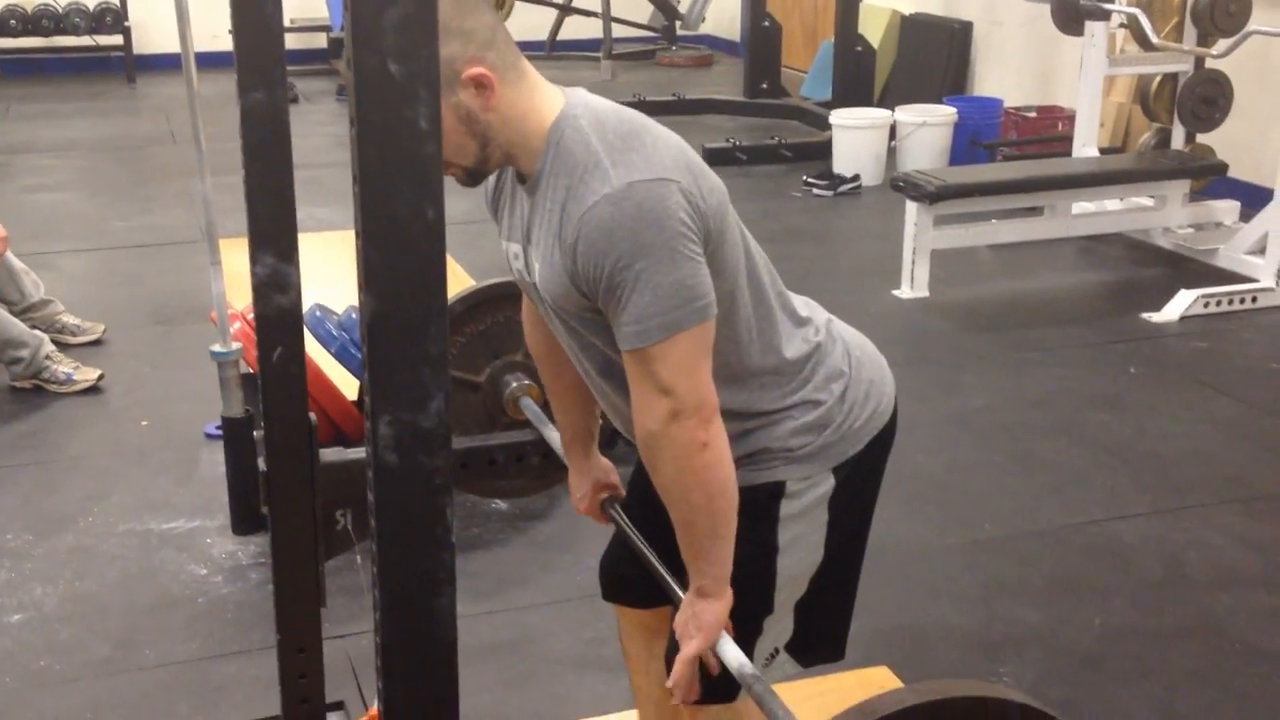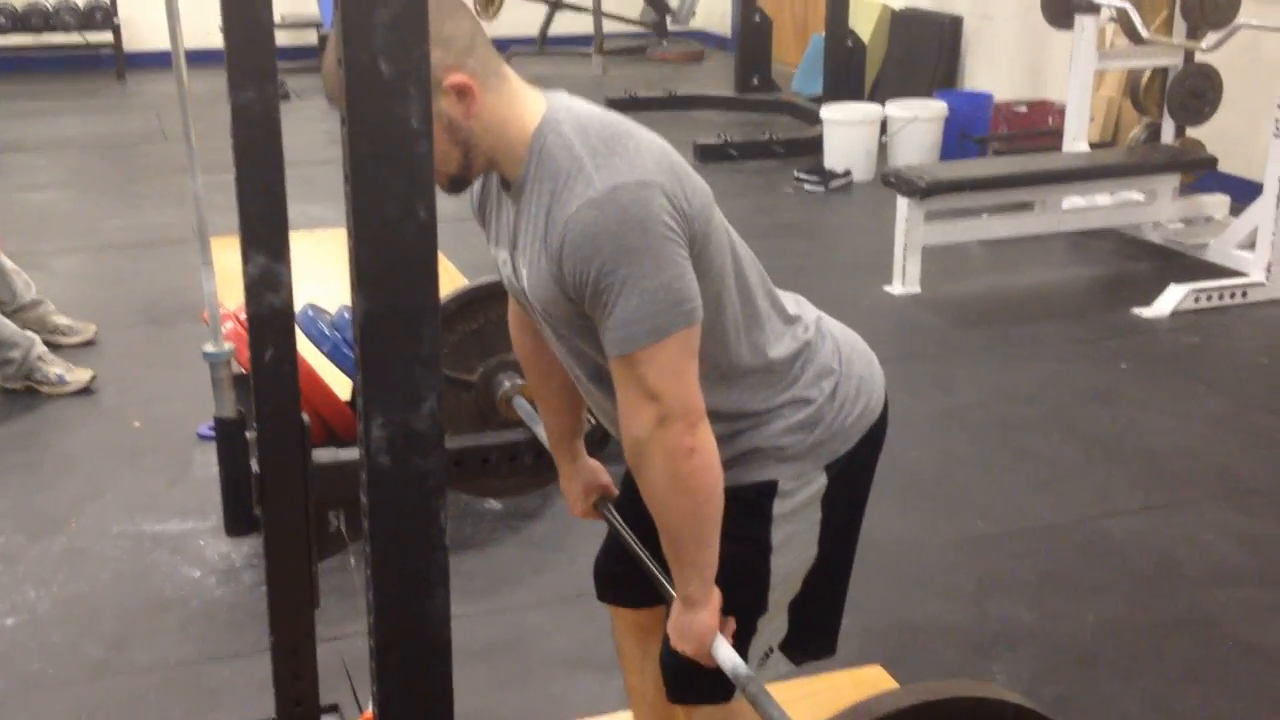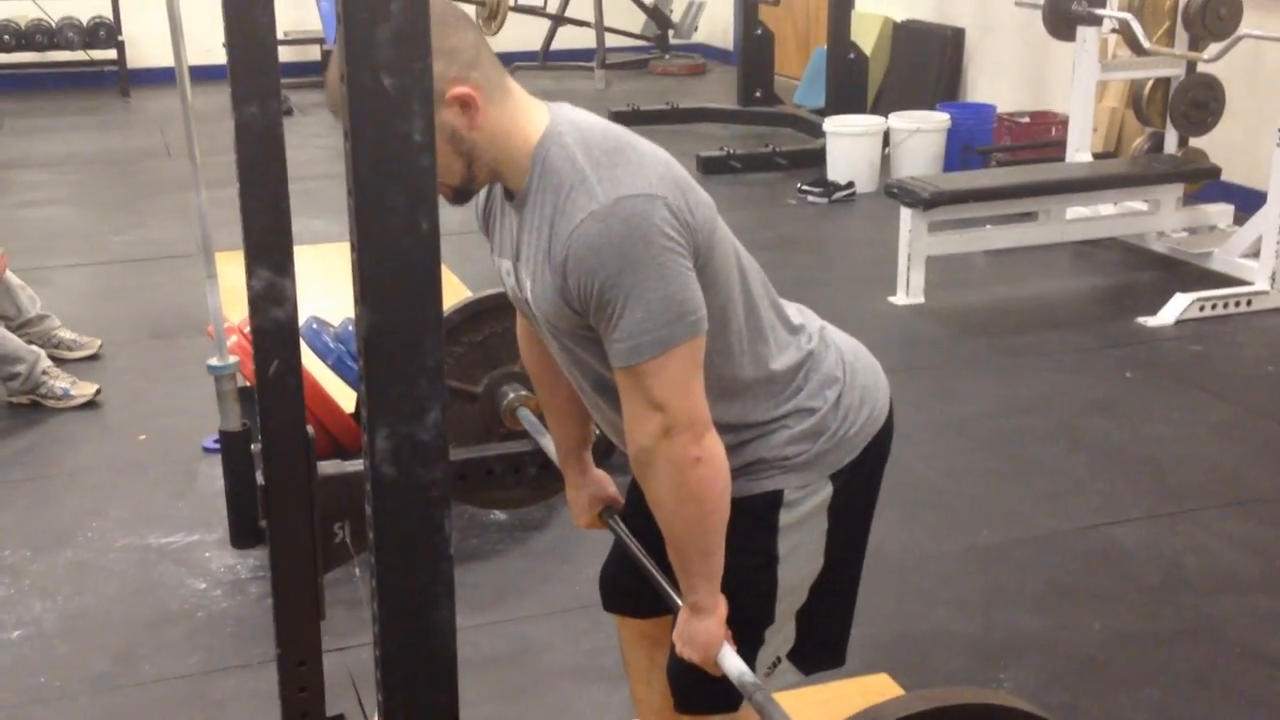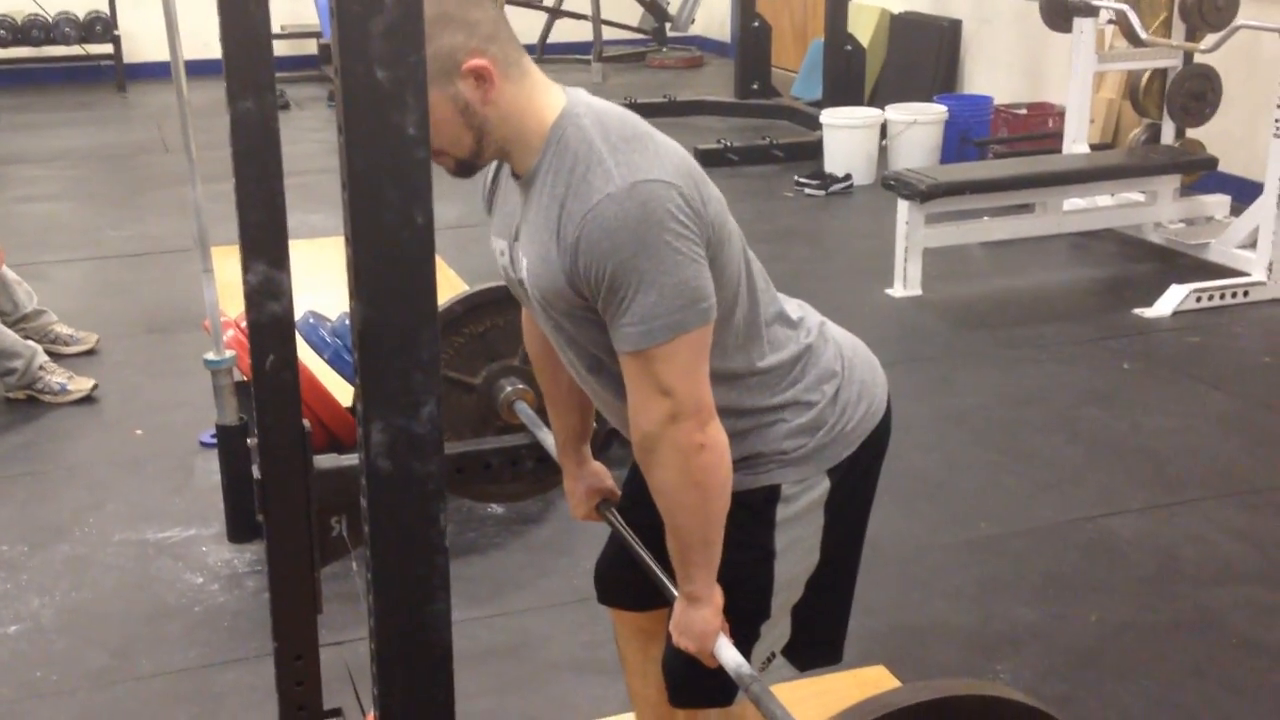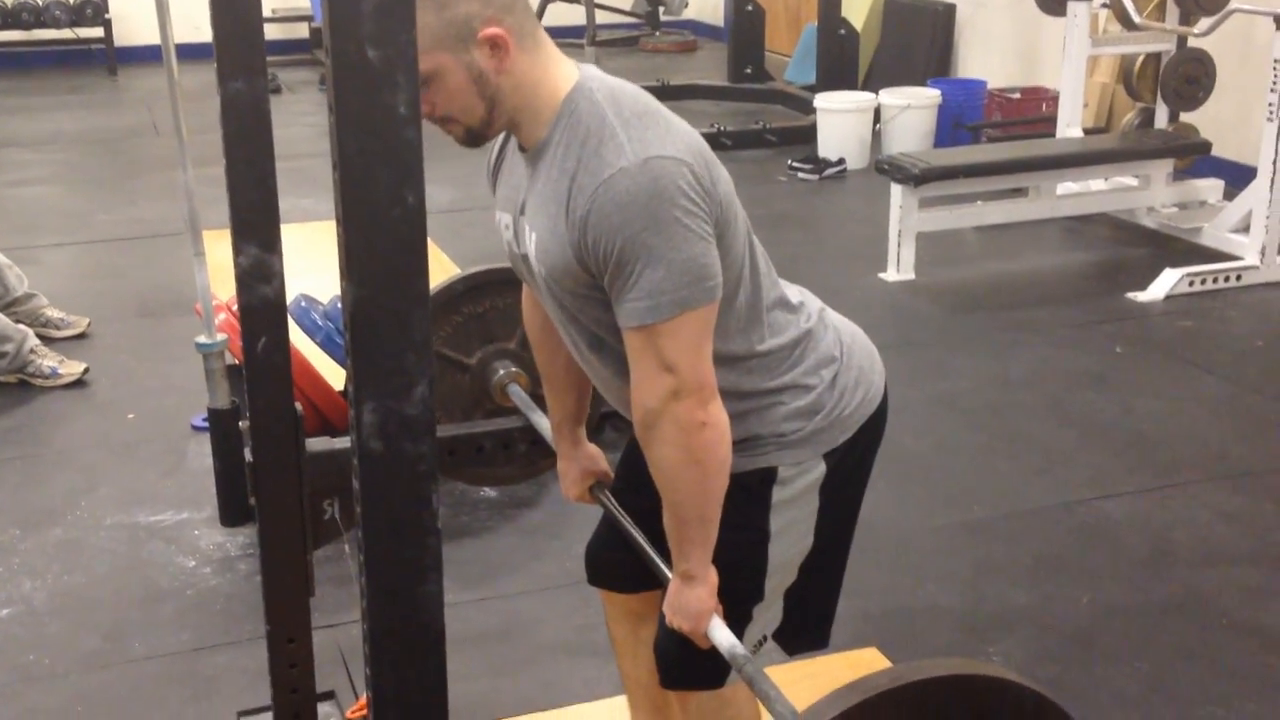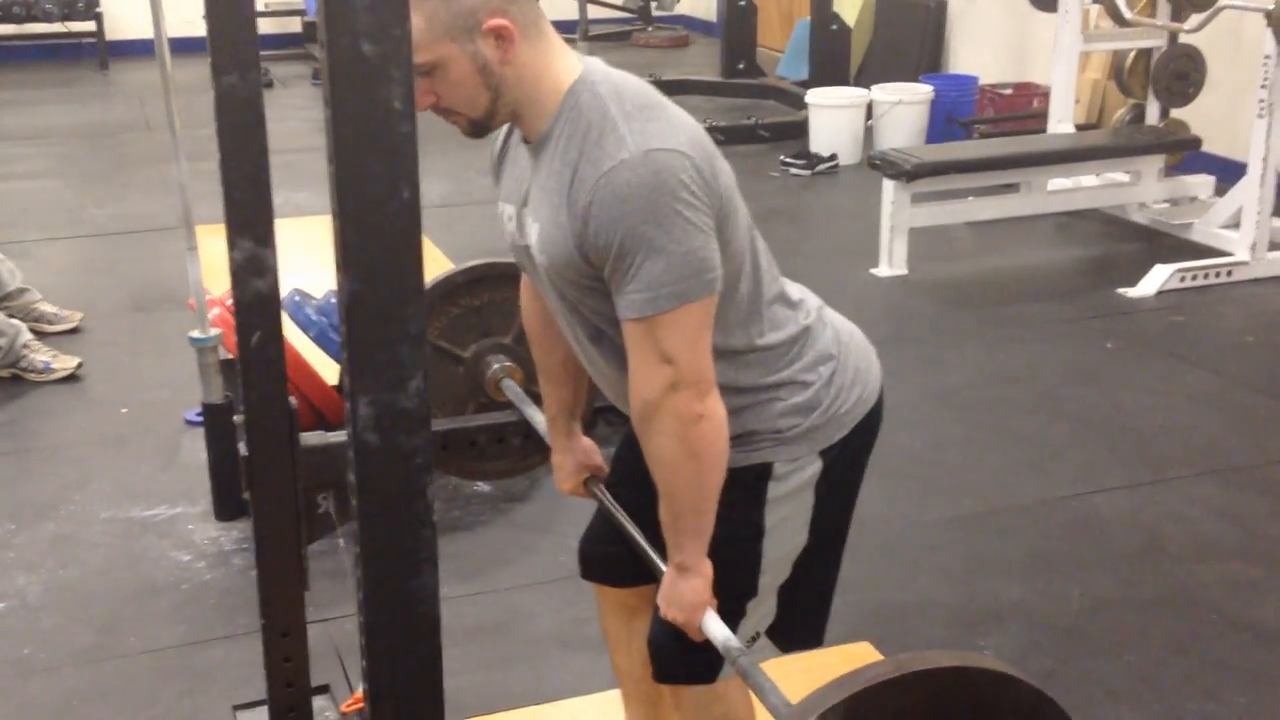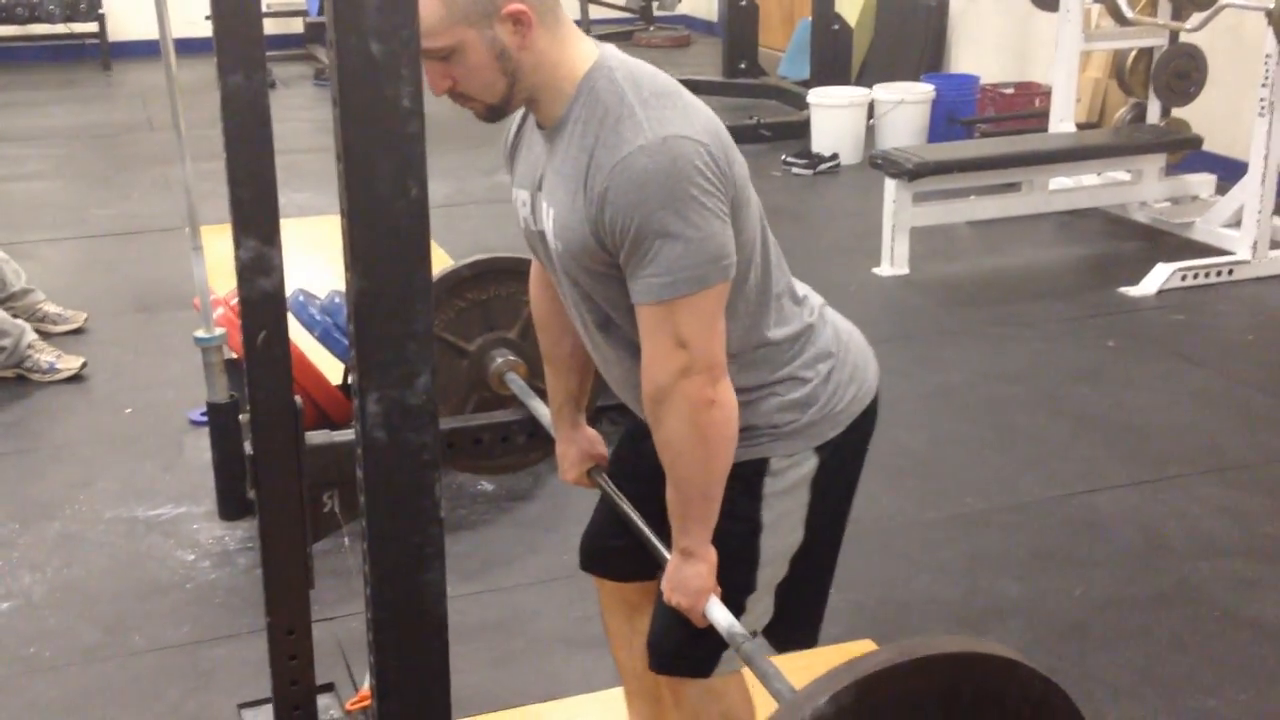
dt=0.3s
person 1, frame 1
left shoulder: (622, 198)
right shoulder: (519, 160)
left elbow: (679, 418)
right elbow: (551, 319)
left wrist: (711, 594)
right wrist: (582, 460)
left hip: (804, 432)
right hip: (730, 422)
right knee: (640, 590)
person 1, frame 2
left shoulder: (604, 203)
right shoulder: (501, 165)
left elbow: (667, 423)
right elbow: (535, 322)
left wrist: (698, 594)
right wrist: (570, 458)
left hip: (801, 427)
right hip: (723, 421)
right knee: (631, 594)
person 1, frame 3
left shoulder: (609, 217)
right shoulder: (506, 176)
left elbow: (675, 434)
right elbow: (544, 333)
left wrist: (704, 602)
right wrist: (578, 469)
left hip: (805, 439)
right hip: (723, 429)
right knee: (637, 604)
person 1, frame 4
left shoulder: (621, 201)
right shoulder: (514, 161)
left elbow: (677, 422)
right elbow: (550, 322)
left wrist: (701, 590)
right wrist: (574, 460)
left hip: (802, 434)
right hip: (724, 423)
right knee: (633, 597)
person 1, frame 5
left shoulder: (632, 177)
right shoulder: (519, 138)
left elbow: (679, 402)
right elbow: (548, 299)
left wrist: (695, 571)
right wrist: (569, 439)
left hip: (797, 419)
right hip: (713, 410)
left knee: (699, 662)
right knee: (624, 579)
person 1, frame 6
left shoulder: (634, 168)
right shoulder: (524, 129)
left elbow: (678, 395)
right elbow: (548, 291)
left wrist: (690, 562)
right wrist: (564, 432)
left hip: (792, 416)
right hip: (709, 407)
left knee: (692, 655)
right knee: (618, 573)
person 1, frame 7
left shoulder: (652, 155)
right shoulder: (539, 115)
left elbow: (693, 381)
right elbow: (555, 282)
left wrist: (696, 549)
right wrist: (569, 422)
left hip: (786, 415)
right hip: (699, 409)
left knee: (690, 658)
right knee: (618, 571)
